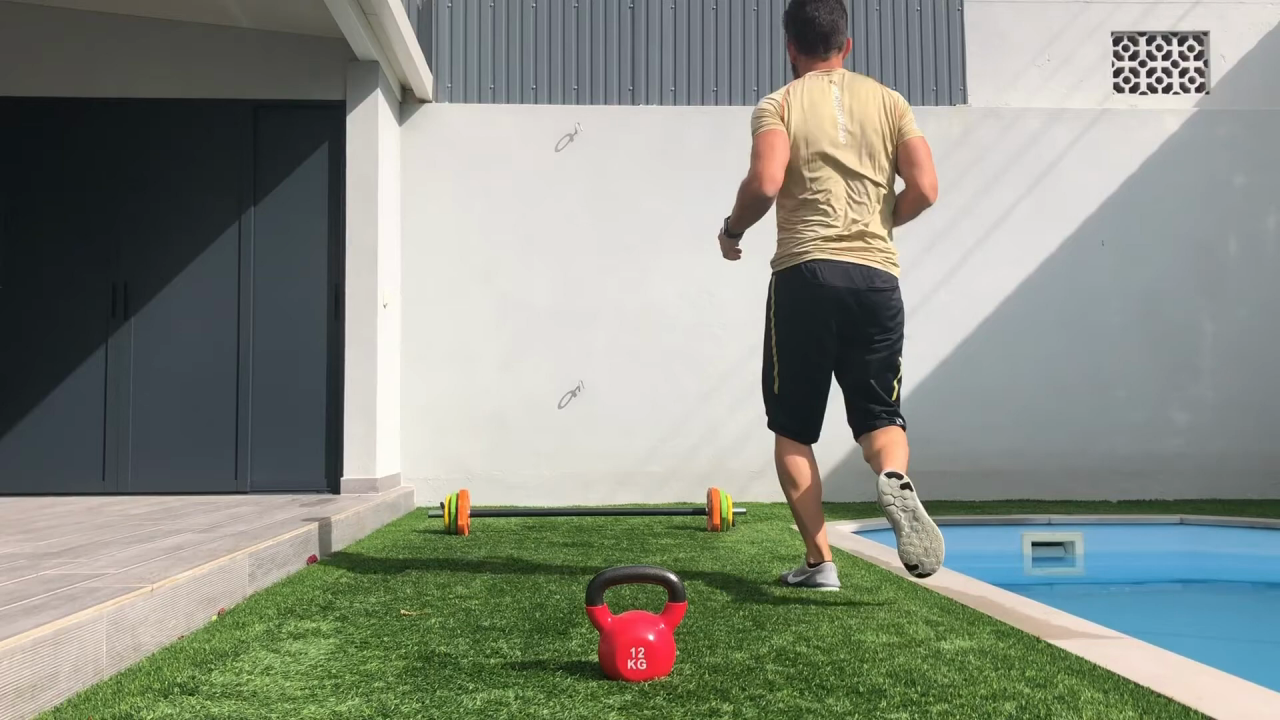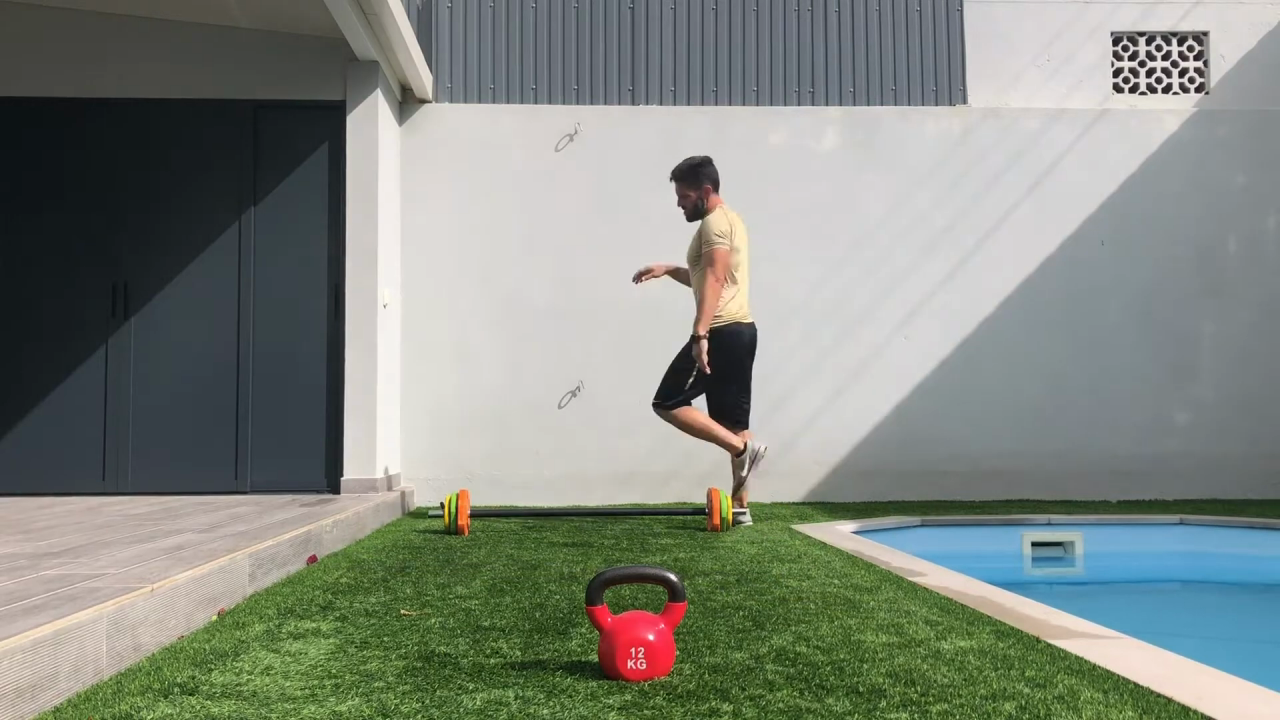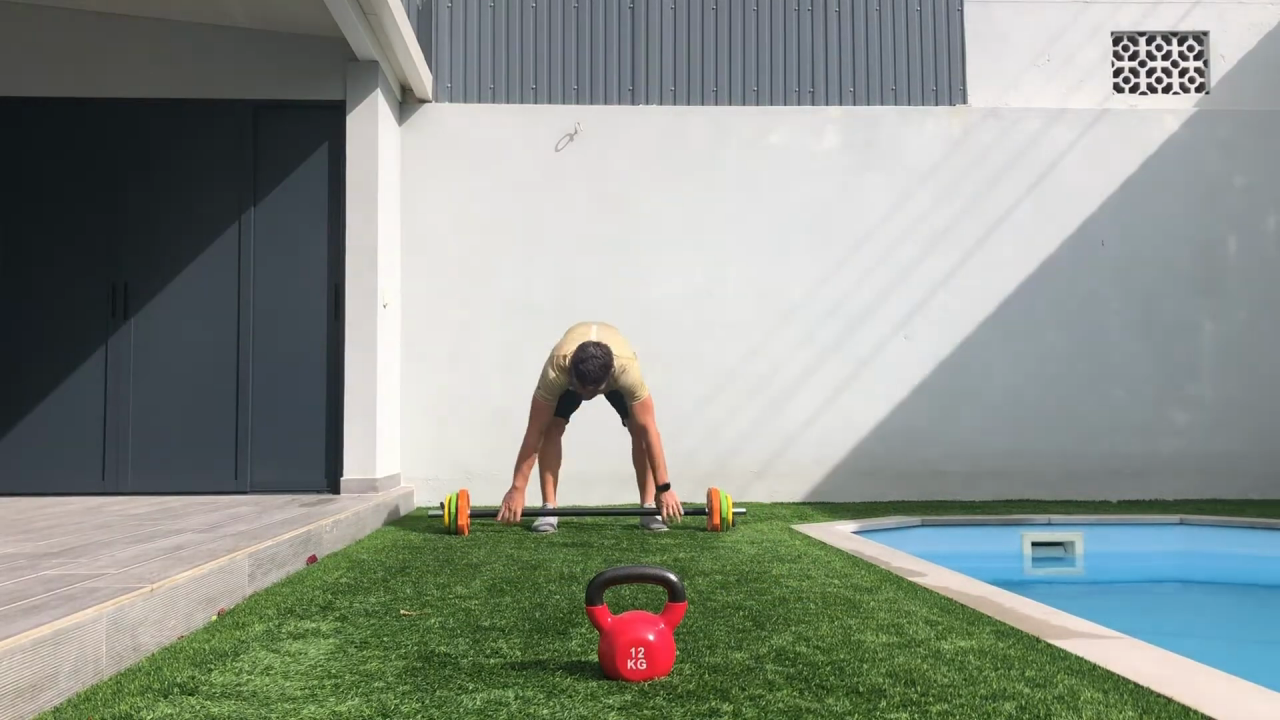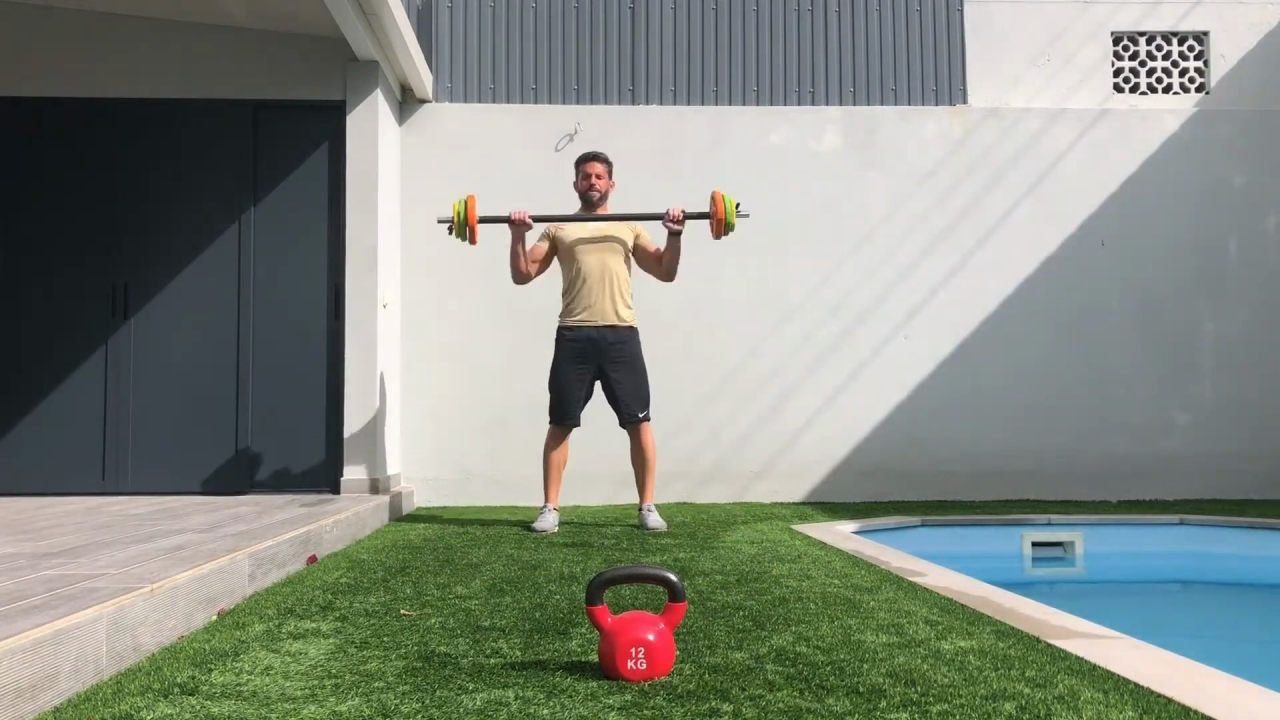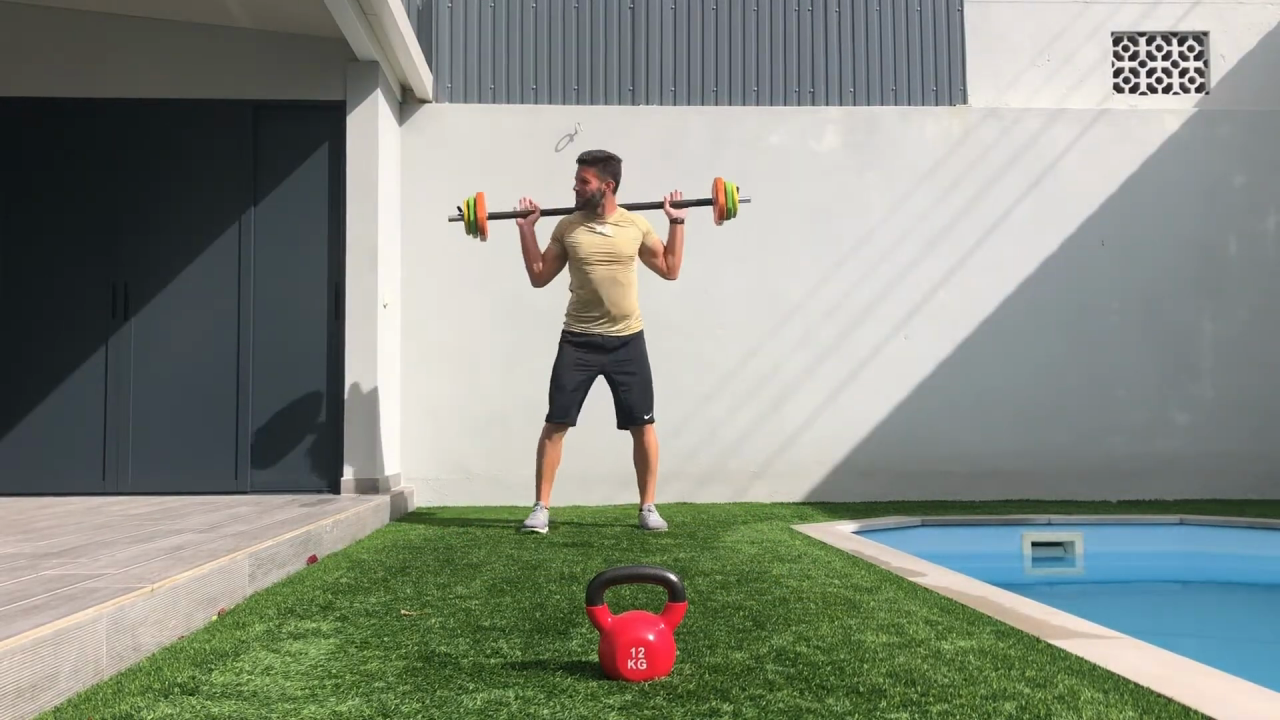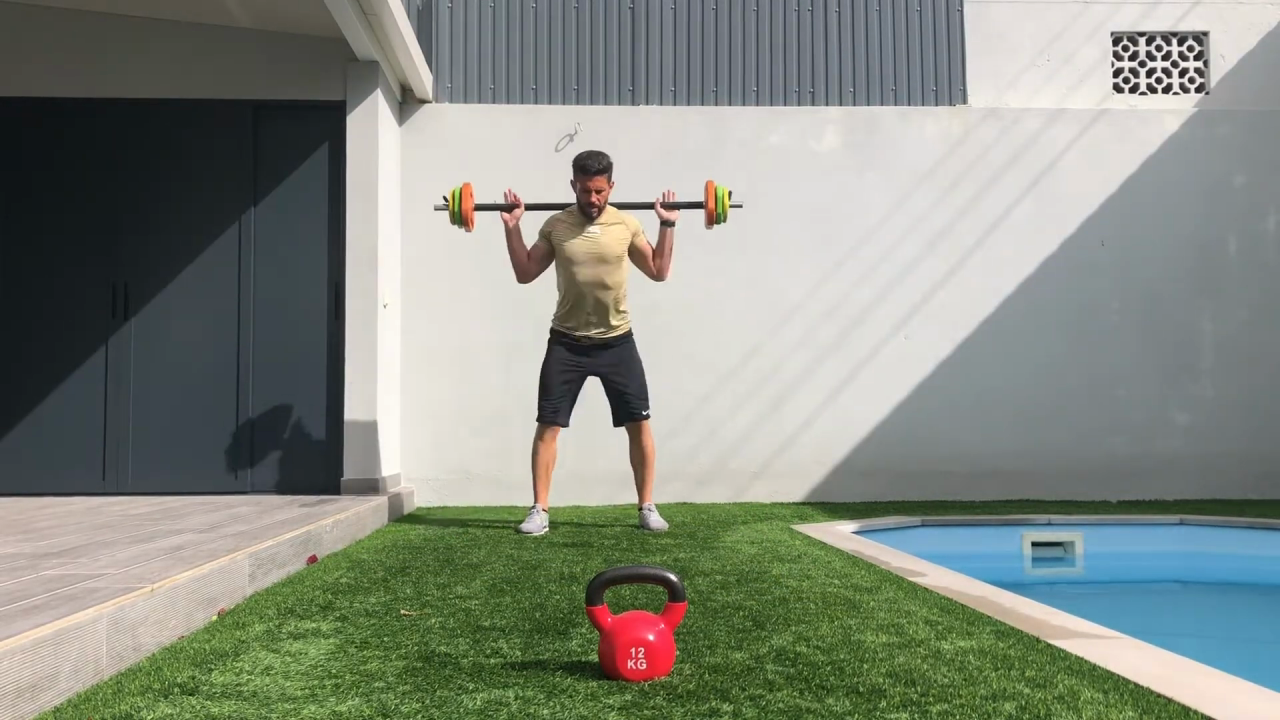
dt=0.7s
person 1, frame 1
left shoulder: (778, 106)
right shoulder: (886, 101)
left elbow: (765, 184)
right elbow: (924, 190)
left wrist: (731, 227)
left hip: (806, 277)
right hip: (876, 278)
left knee: (793, 432)
right knee: (878, 419)
left ankle: (821, 561)
right ankle: (896, 481)
person 1, frame 2
left shoulder: (715, 224)
right shoulder: (725, 221)
left elbow: (714, 280)
left wrist: (701, 335)
right wrist: (668, 269)
left hip: (721, 331)
right hip: (739, 330)
left knee: (669, 404)
right knee: (733, 421)
left ankle: (742, 450)
right ankle: (739, 507)
person 1, frame 3
left shoulder: (627, 370)
right shoulder: (556, 371)
left elbow: (649, 430)
right elbow: (533, 433)
left wrist: (664, 488)
right wrist: (516, 490)
left hip: (614, 360)
right hip: (570, 366)
left knee: (638, 428)
right knee: (552, 428)
left ankle: (648, 507)
right ankle: (549, 508)
person 1, frame 4
left shoulder: (628, 229)
right shoulder: (558, 230)
left elbow: (665, 273)
right elbow: (522, 275)
left wrist: (675, 233)
right wrist: (518, 232)
left hip: (621, 337)
right hip: (573, 338)
left knee: (639, 424)
right knee: (560, 426)
left ankle: (647, 507)
right ankle: (550, 508)
person 1, frame 5
left shoulder: (637, 225)
right shoulder: (567, 227)
left elbow: (670, 270)
right elbow: (539, 277)
left wrist: (676, 222)
right wrist: (527, 229)
left hip: (627, 341)
right hip: (578, 341)
left knee: (644, 426)
right knee: (555, 424)
left ankle: (648, 508)
right ankle: (541, 507)
person 1, frame 6
left shoulder: (626, 224)
right shoulder: (556, 226)
left elbow: (657, 271)
right elbow: (525, 274)
left wrist: (666, 225)
right wrist: (511, 227)
left hip: (617, 342)
right hip: (567, 341)
left knee: (638, 422)
right knee: (548, 424)
left ankle: (647, 506)
right ankle: (539, 510)
